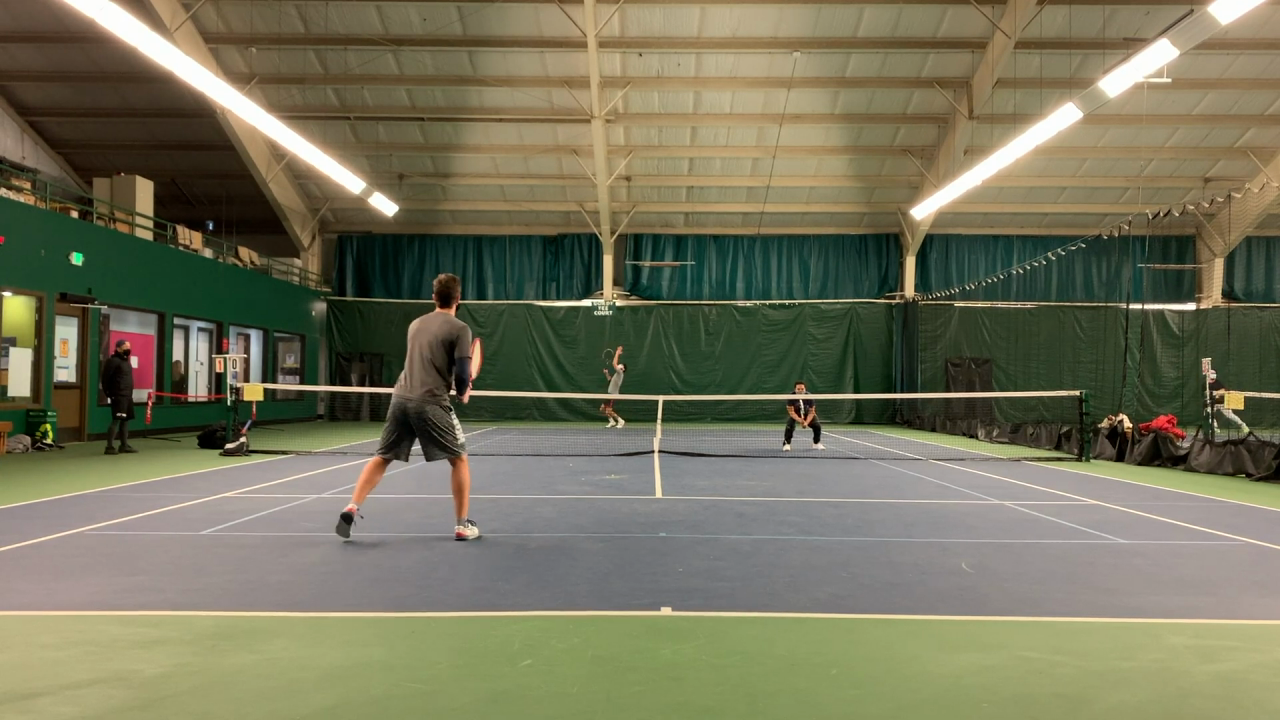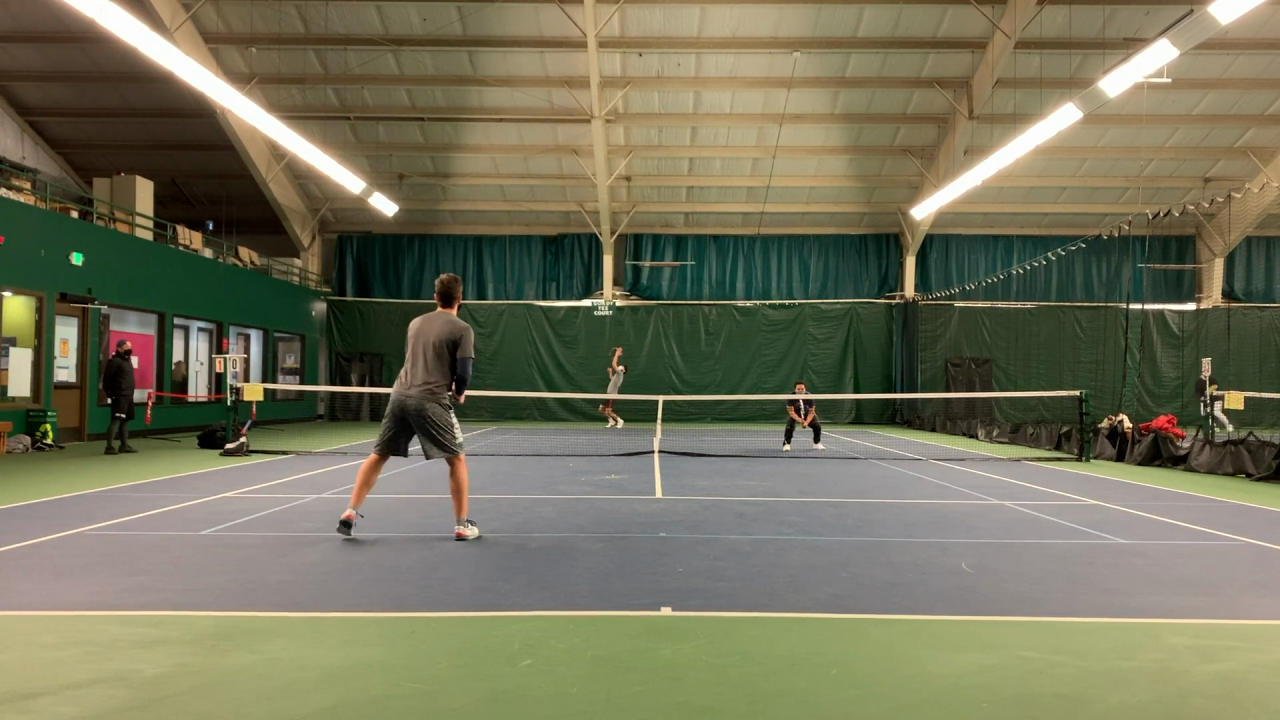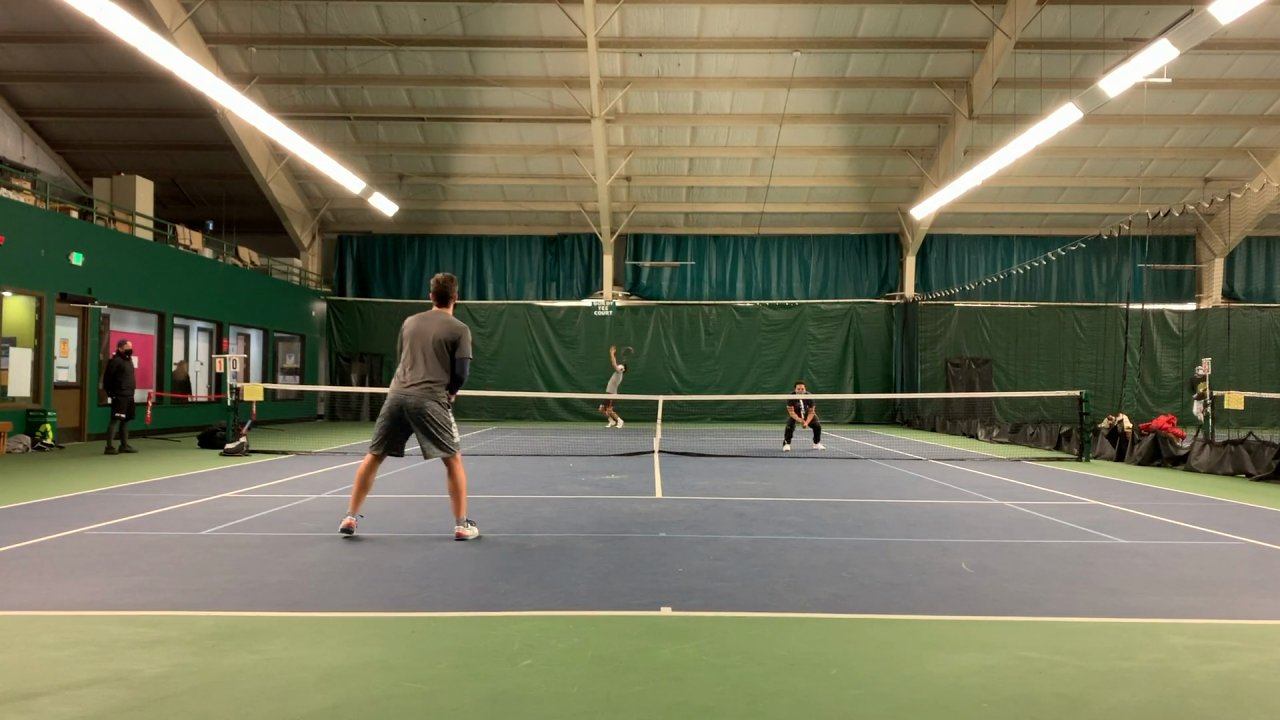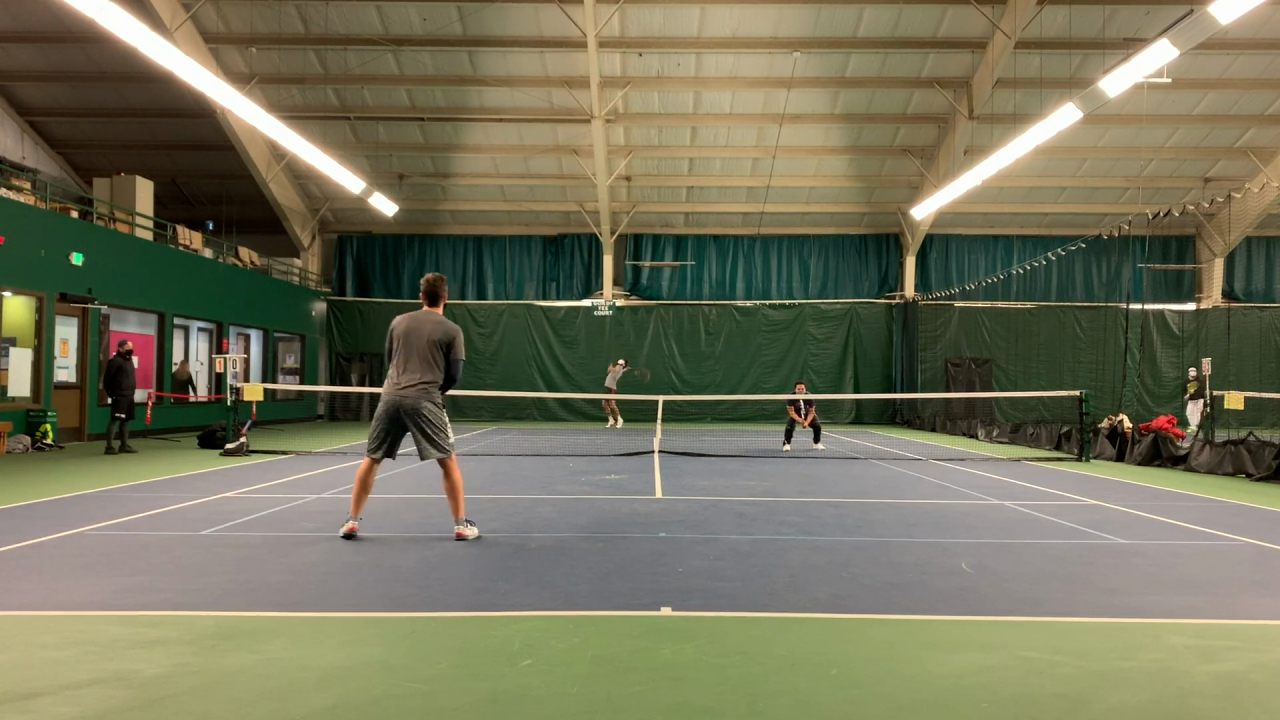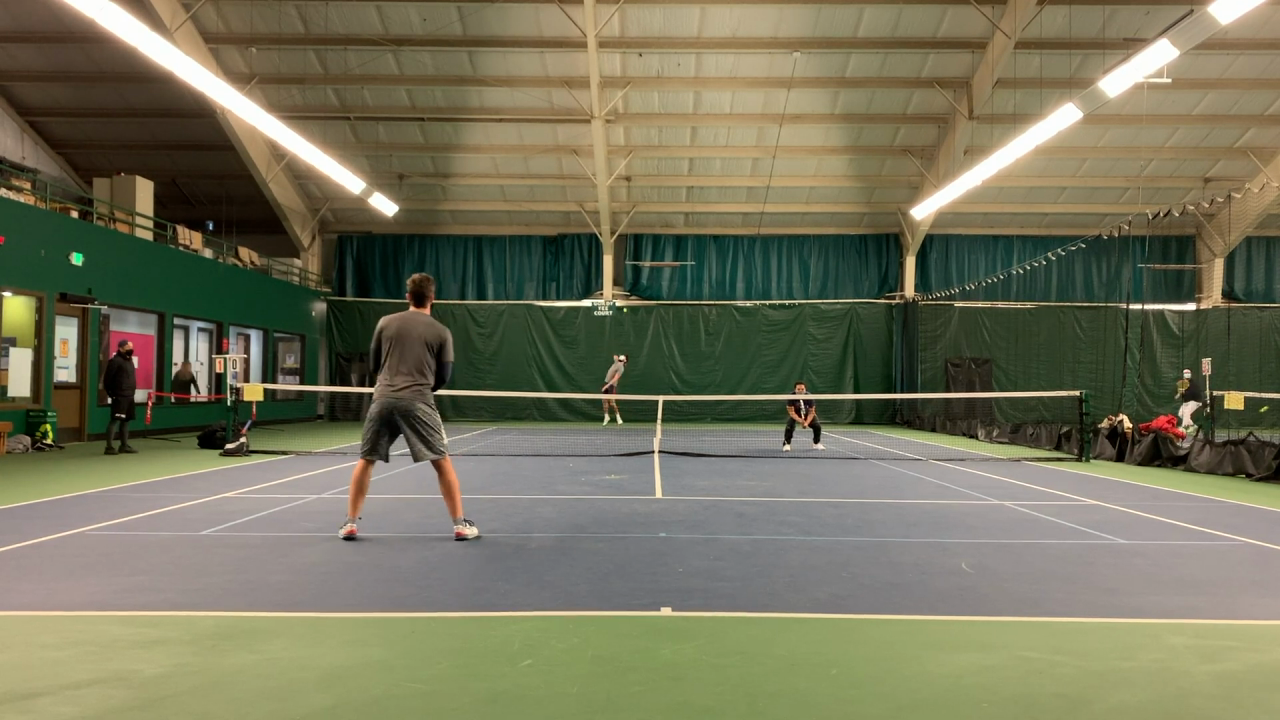
dt=0.1s
person 1, frame 1
left shoulder: (416, 324)
right shoulder: (460, 329)
right elbow: (462, 374)
right wrist: (463, 392)
left hip: (401, 399)
right hip: (431, 404)
left knee: (382, 458)
right knee: (459, 460)
left ankle: (352, 508)
right ankle: (463, 524)
person 1, frame 2
left shoulder: (416, 323)
right shoulder: (462, 329)
right elbow: (463, 374)
right wrist: (459, 393)
left hip: (400, 397)
right hip: (431, 402)
left knee: (378, 455)
right knee: (457, 460)
left ankle: (351, 511)
right ankle: (462, 525)
person 1, frame 3
left shoulder: (410, 322)
right shoulder: (460, 330)
right elbow: (460, 374)
right wrist: (450, 392)
left hip: (397, 396)
right hip: (429, 401)
left knee: (374, 456)
right knee: (453, 460)
left ankle: (351, 517)
right ankle: (462, 524)
person 1, frame 4
left shoulder: (399, 322)
right shoulder: (452, 331)
right elbow: (453, 375)
left hip: (391, 397)
right hip: (425, 401)
left knee: (372, 459)
right knee: (448, 461)
left ankle: (352, 521)
right ankle: (461, 524)
person 1, frame 5
left shoulder: (386, 323)
right shoulder: (441, 333)
left elbow: (374, 362)
right elbow: (443, 377)
left hip: (383, 400)
right hip: (418, 403)
left knee: (365, 460)
right knee: (442, 462)
left ankle: (350, 523)
right ankle: (460, 524)
